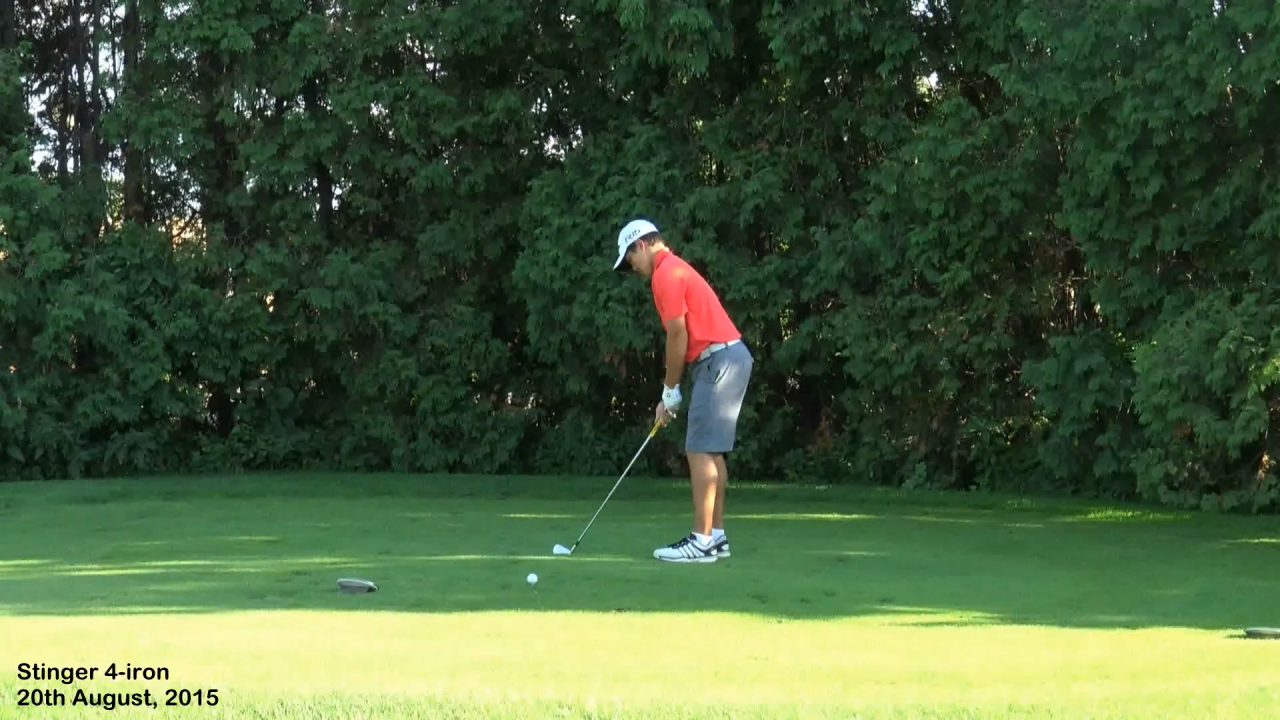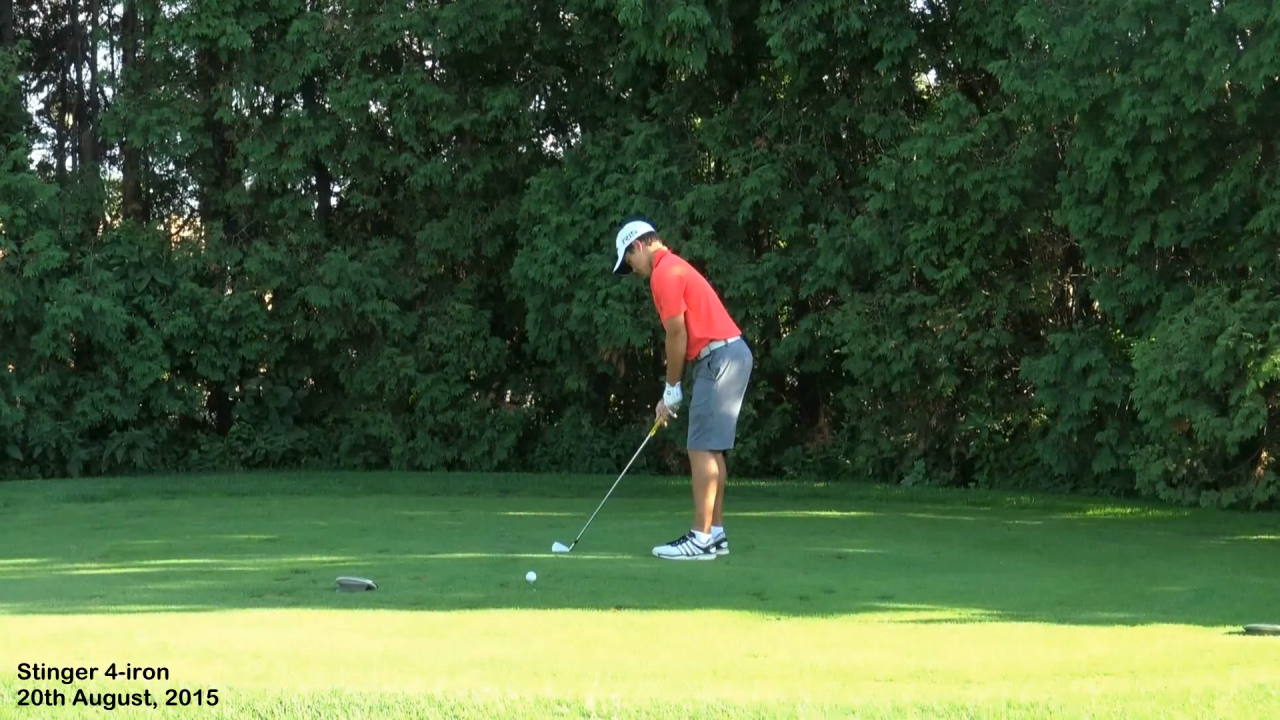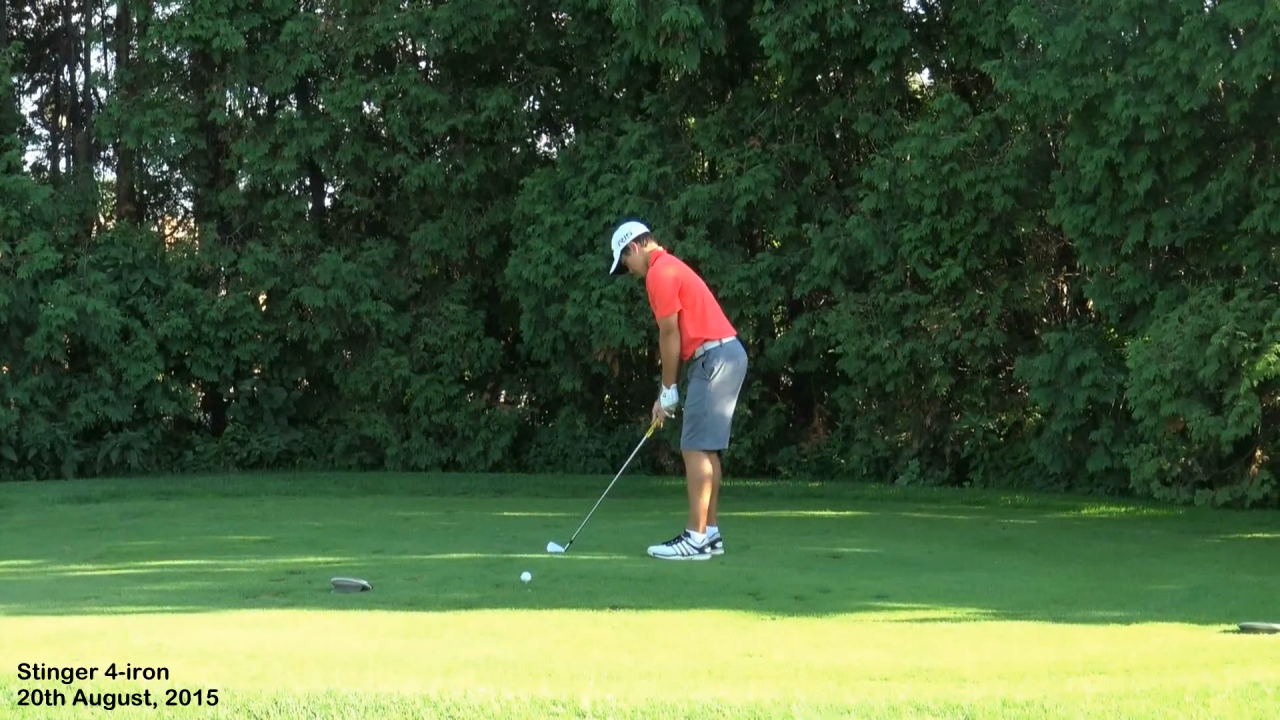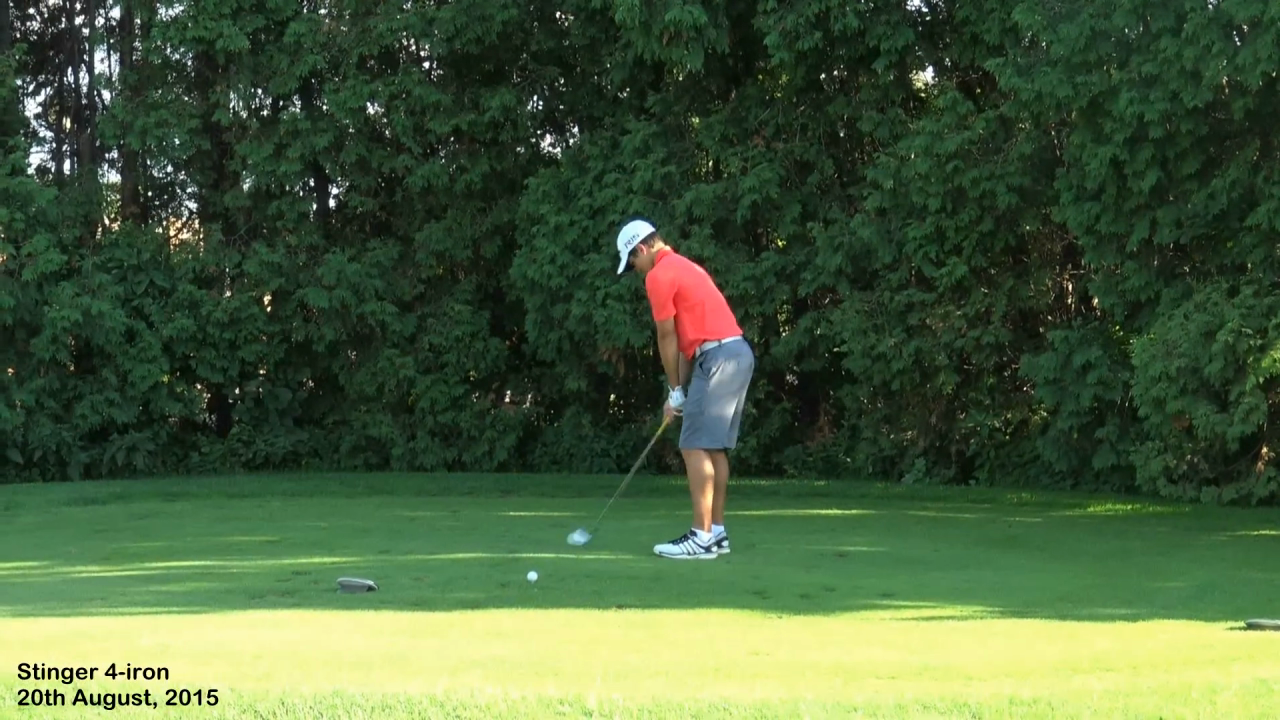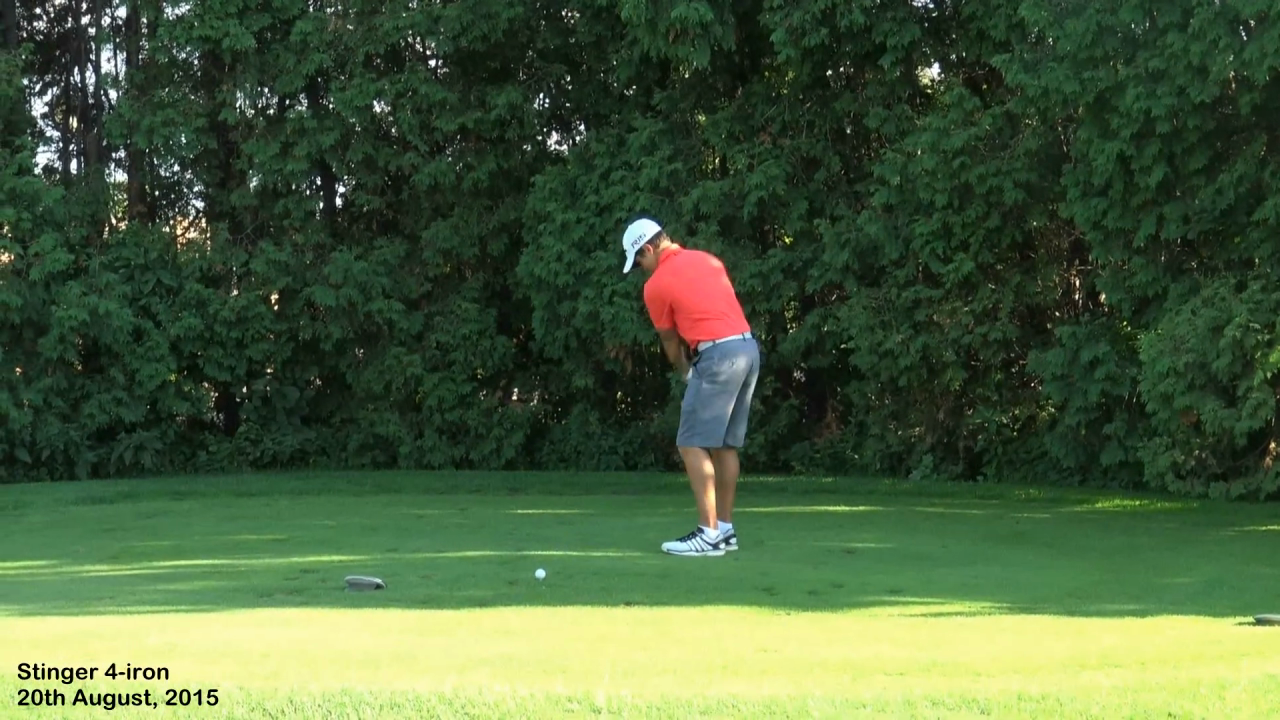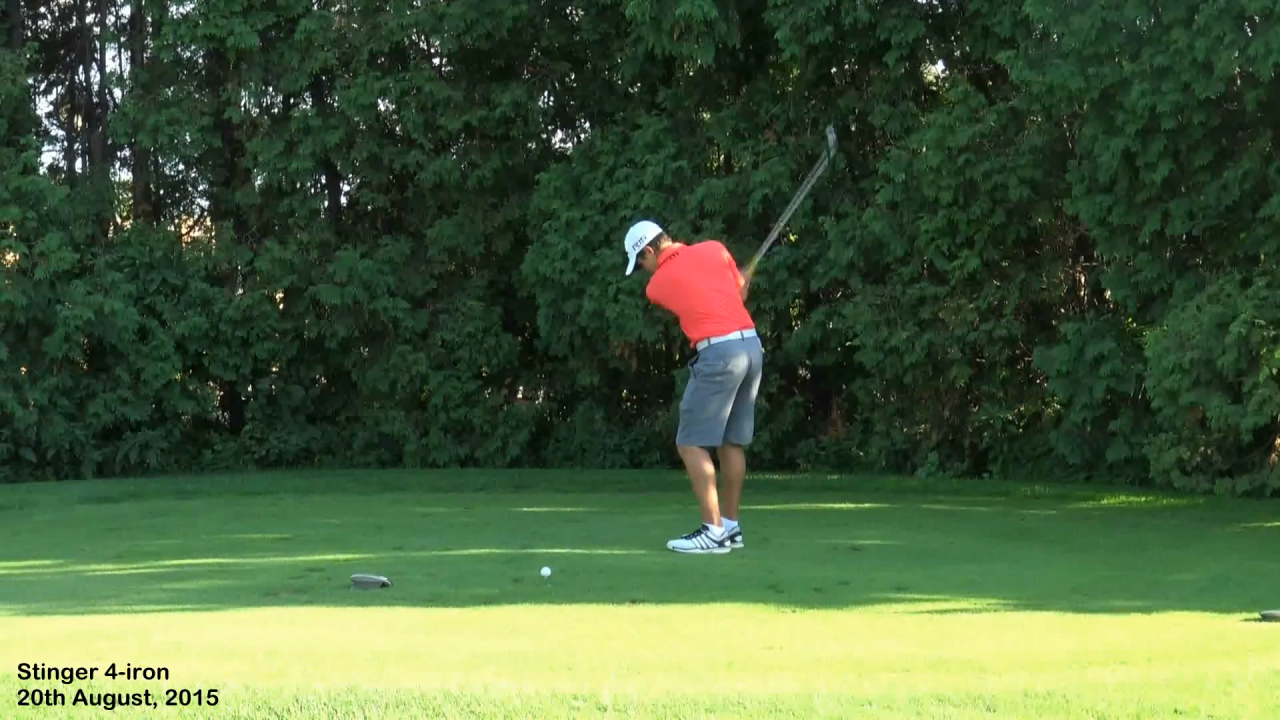
dt=0.2s
person 1, frame 1
left shoulder: (666, 274)
right shoulder: (674, 270)
left elbow: (678, 337)
right elbow: (686, 337)
left wrist: (670, 389)
right wrist: (669, 394)
left hip: (720, 362)
right hip: (726, 359)
left knee: (700, 451)
right knee: (711, 451)
left ankle: (701, 541)
right ankle: (715, 535)
person 1, frame 2
left shoulder: (663, 272)
right shoulder: (674, 268)
left elbow: (677, 335)
right elbow: (685, 336)
left wrist: (671, 388)
right wrist: (669, 392)
left hip: (721, 359)
right hip: (728, 356)
left knee: (701, 449)
right knee: (711, 448)
left ankle: (700, 539)
right ankle: (714, 533)
person 1, frame 3
left shoulder: (659, 272)
right shoulder: (670, 268)
left elbow: (670, 335)
right elbow: (679, 337)
left wrist: (668, 389)
right wrist: (666, 393)
left hip: (715, 359)
right hip: (724, 355)
left knee: (695, 449)
right knee: (706, 449)
left ankle: (695, 538)
right ankle: (709, 532)
person 1, frame 4
left shoulder: (658, 276)
right shoulder: (683, 266)
left elbow: (668, 338)
left wrist: (674, 390)
right wrist: (680, 386)
left hip: (718, 358)
right hip: (736, 353)
left knee: (695, 447)
right knee: (713, 448)
left ankle: (701, 537)
right ankle: (715, 531)
person 1, frame 5
left shoulder: (656, 285)
right shoulder: (705, 259)
left elbow: (670, 340)
left wrist: (688, 372)
left hip: (718, 356)
right hip: (746, 349)
left knee: (693, 445)
right knee: (724, 445)
left ankle: (709, 534)
right ankle: (723, 528)
person 1, frame 6
left shoulder: (656, 287)
right shoulder: (713, 249)
right elbow: (741, 289)
left hip: (717, 355)
right hip: (751, 347)
left knee: (691, 444)
right knee: (731, 443)
left ankle: (714, 532)
right ankle: (729, 525)
